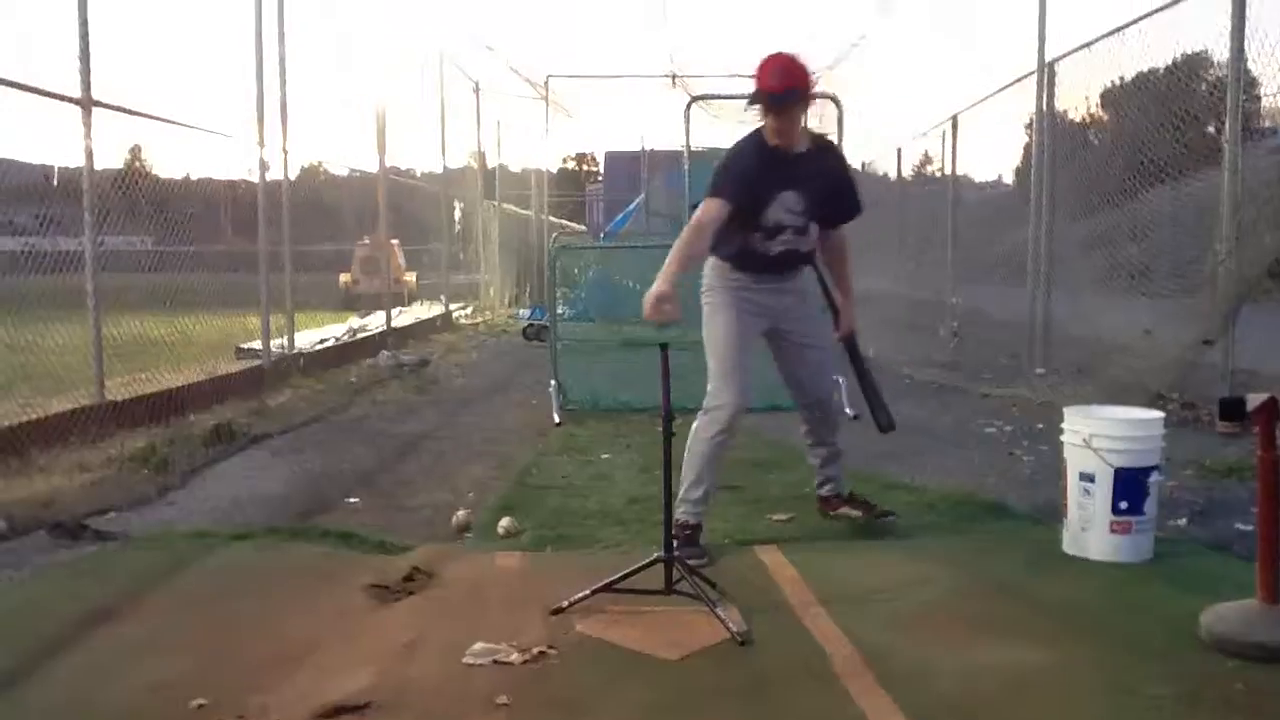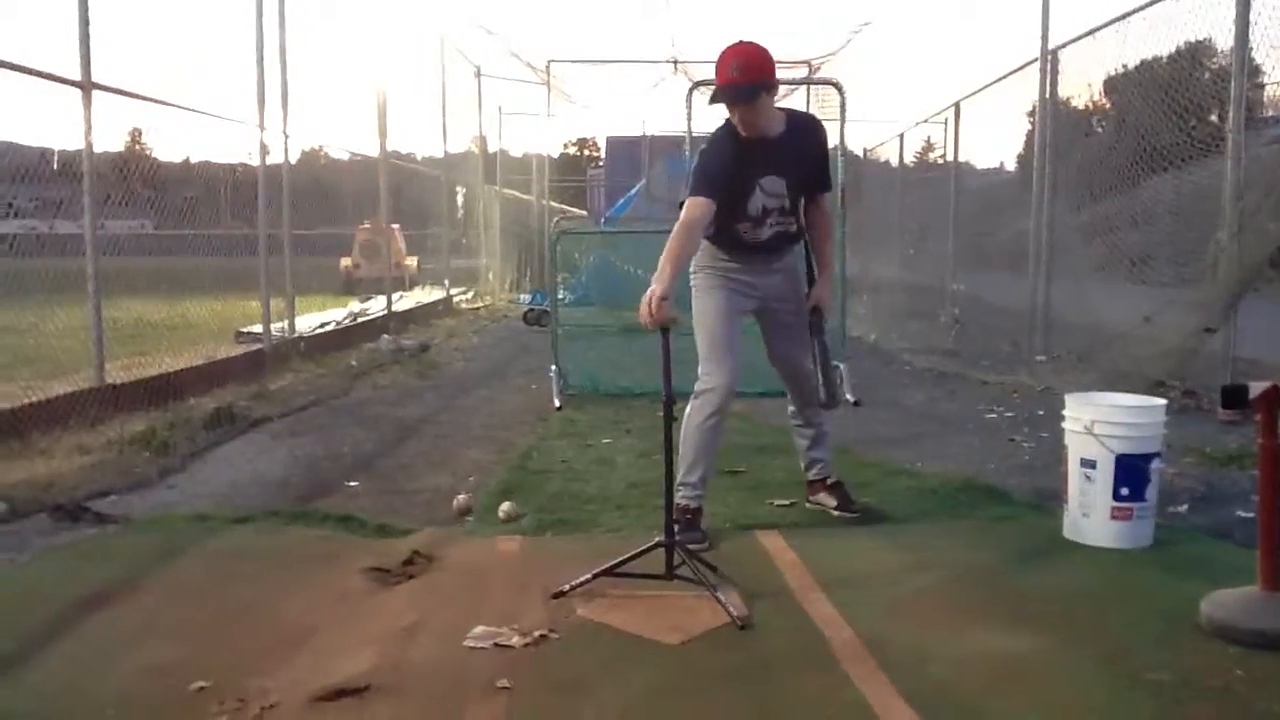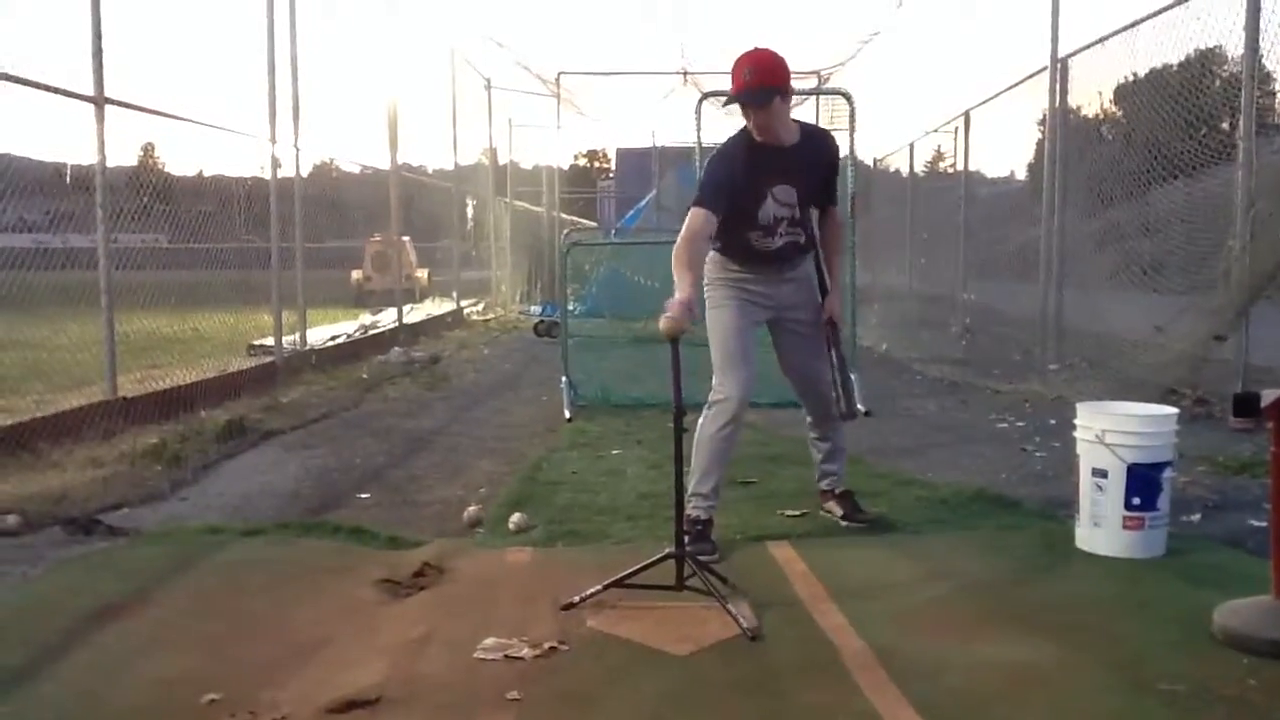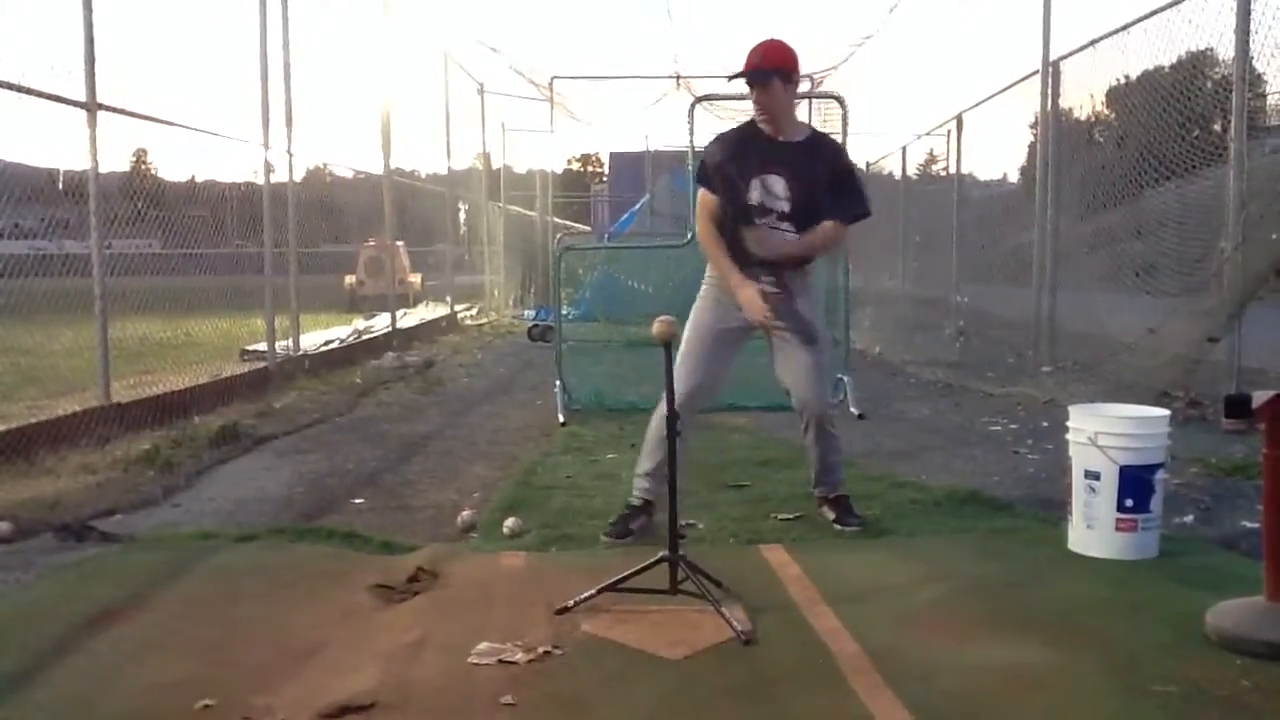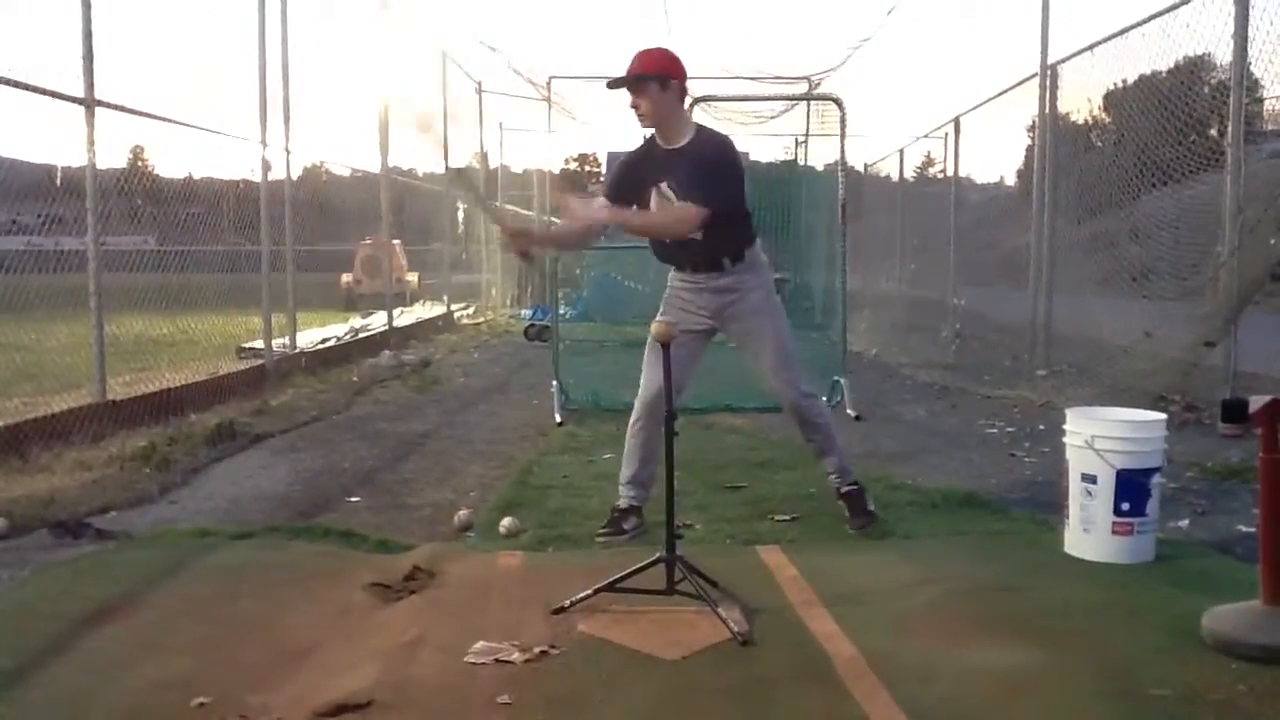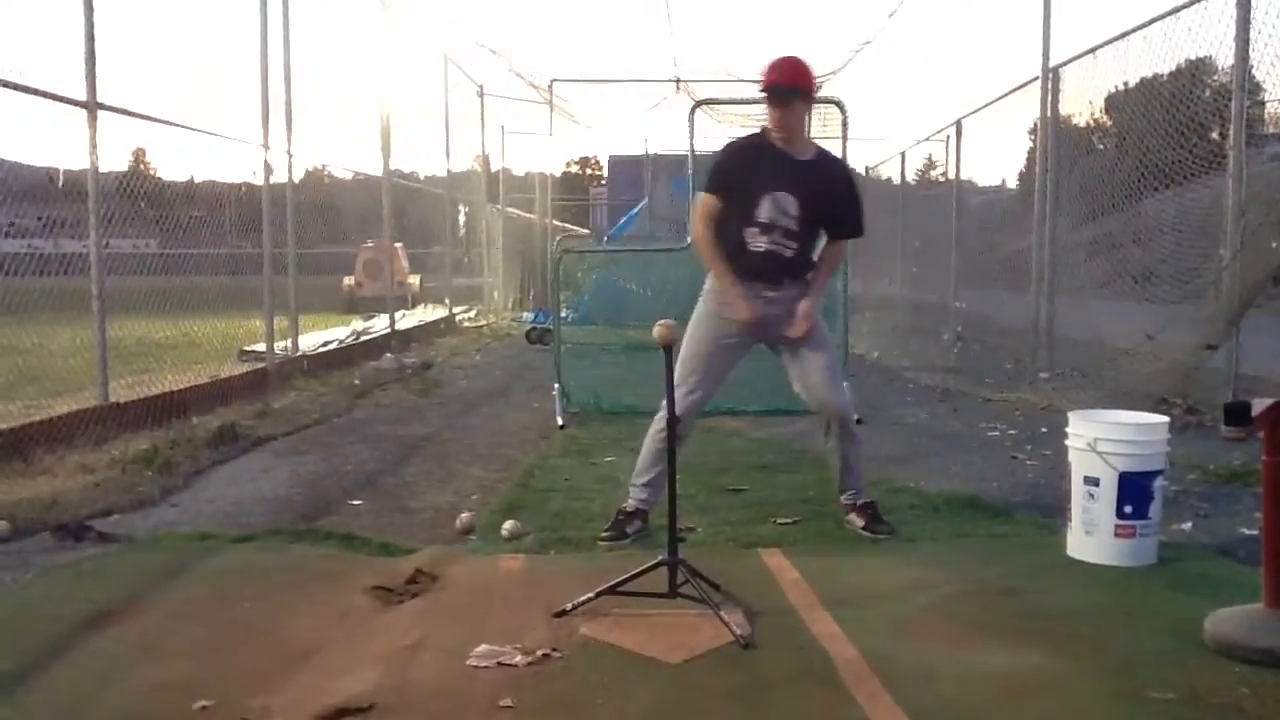
dt=0.5s
person 1, frame 1
left shoulder: (828, 160)
right shoulder: (745, 159)
left elbow: (831, 236)
right elbow: (706, 221)
left wrist: (845, 303)
right wrist: (667, 278)
left hip: (794, 286)
right hip: (733, 285)
left knee: (821, 397)
right knee: (726, 402)
left ankle: (831, 492)
right ankle: (687, 520)
person 1, frame 2
left shoulder: (808, 134)
right shoulder: (720, 151)
left elbow: (816, 206)
right elbow: (692, 220)
left wrist: (824, 277)
right wrist: (662, 280)
left hip: (783, 267)
right hip: (722, 268)
left knee: (805, 377)
right knee: (718, 384)
left ankle: (819, 478)
right ankle: (687, 504)
person 1, frame 3
left shoulder: (820, 147)
right shoulder: (730, 160)
left elbow: (829, 218)
right elbow: (694, 235)
left wrist: (835, 290)
right wrist: (684, 291)
left hip: (795, 279)
right hip: (733, 280)
left knee: (821, 389)
right knee: (730, 395)
left ankle: (832, 488)
right ankle: (697, 516)
person 1, frame 4
left shoulder: (827, 155)
right shoulder: (729, 147)
left elbow: (835, 231)
right elbow: (704, 223)
left wrist: (789, 248)
right wrist: (741, 286)
left hip: (791, 289)
right hip: (727, 283)
left knee: (814, 399)
right knee: (683, 393)
left ankle: (829, 492)
right ankle: (643, 501)
person 1, frame 5
left shoulder: (712, 152)
right shoulder: (640, 163)
left elbow: (684, 223)
right elbow: (590, 228)
left wrist: (608, 217)
right wrist: (537, 238)
left hip: (742, 282)
right hip: (685, 285)
left knee: (794, 392)
right knee: (651, 398)
left ankle: (845, 485)
right ankle: (631, 503)
person 1, frame 6
left shoulder: (833, 174)
right shoulder: (738, 156)
left elbow: (836, 246)
right elbow: (702, 227)
left wrist: (812, 300)
right wrist: (733, 295)
left hip: (793, 297)
right hip: (729, 294)
left knee: (833, 402)
right knee: (680, 403)
left ankle: (854, 501)
right ankle: (637, 505)
